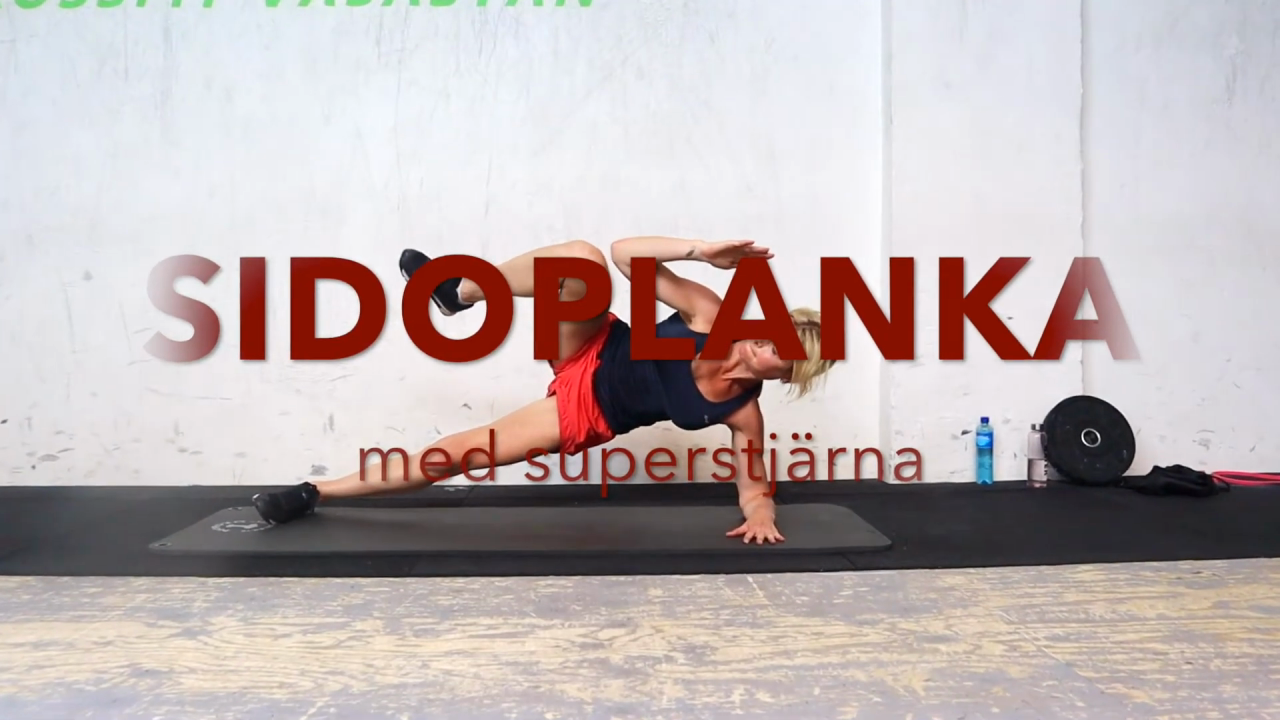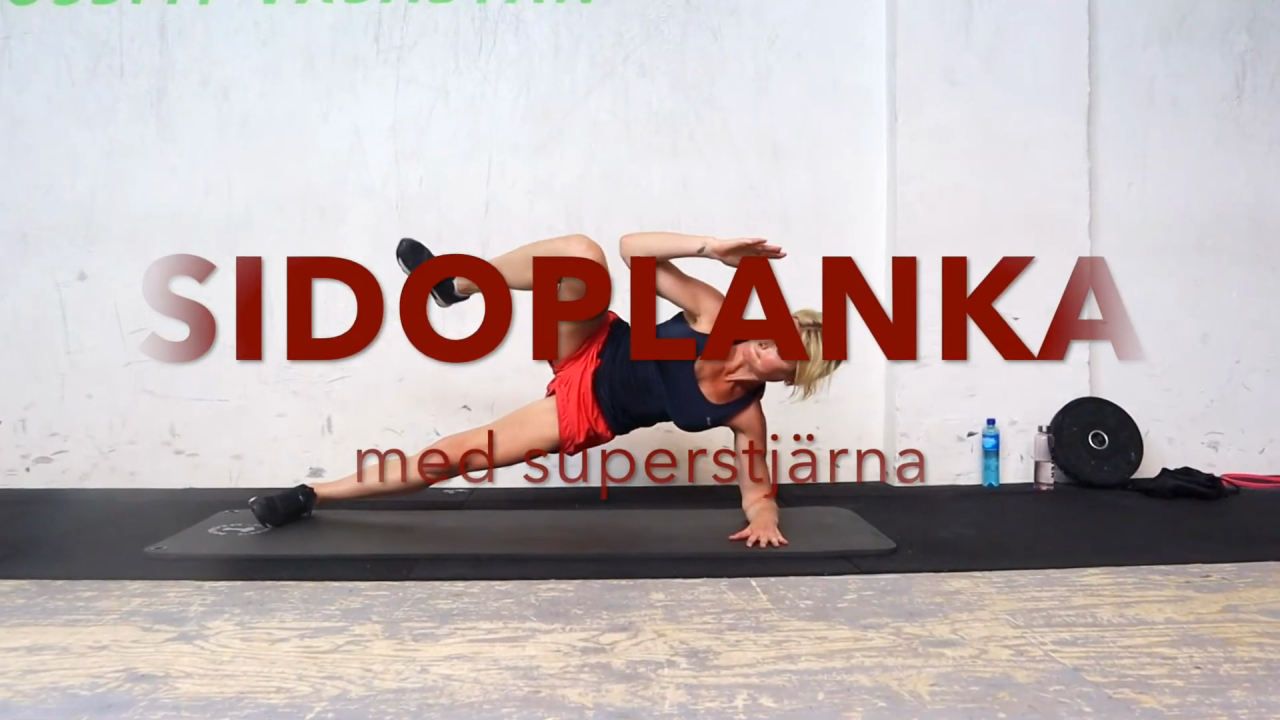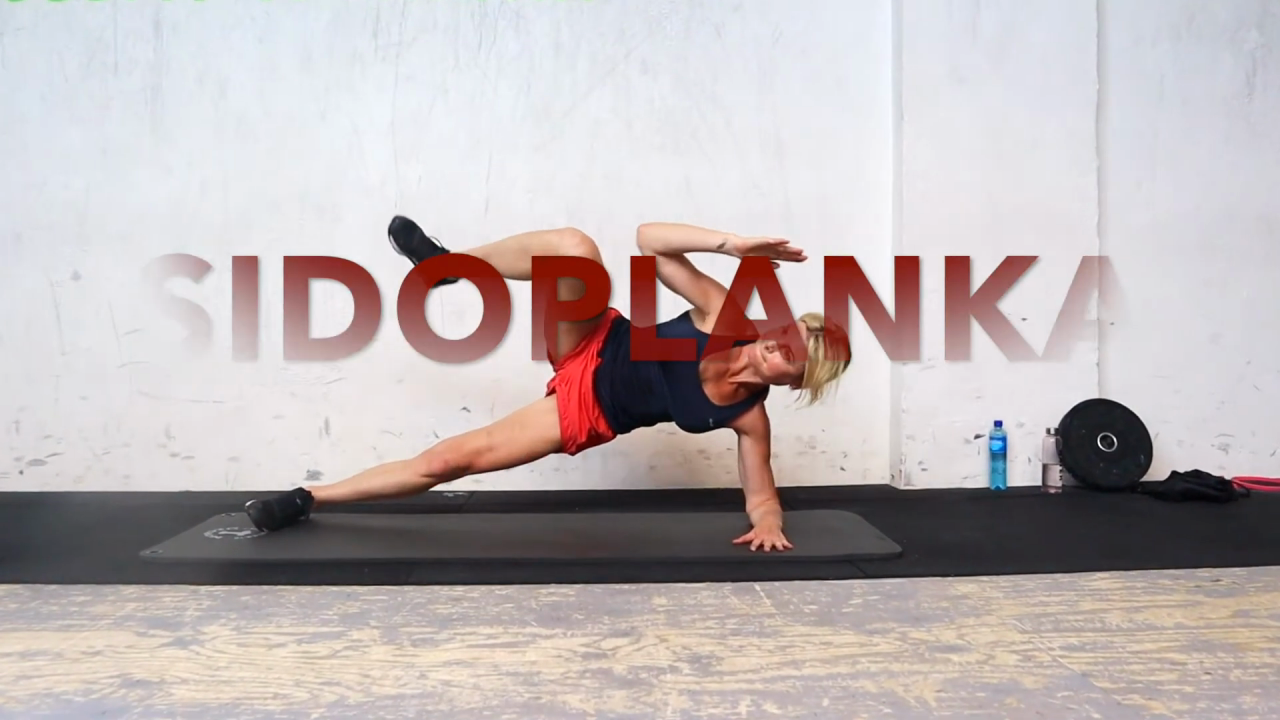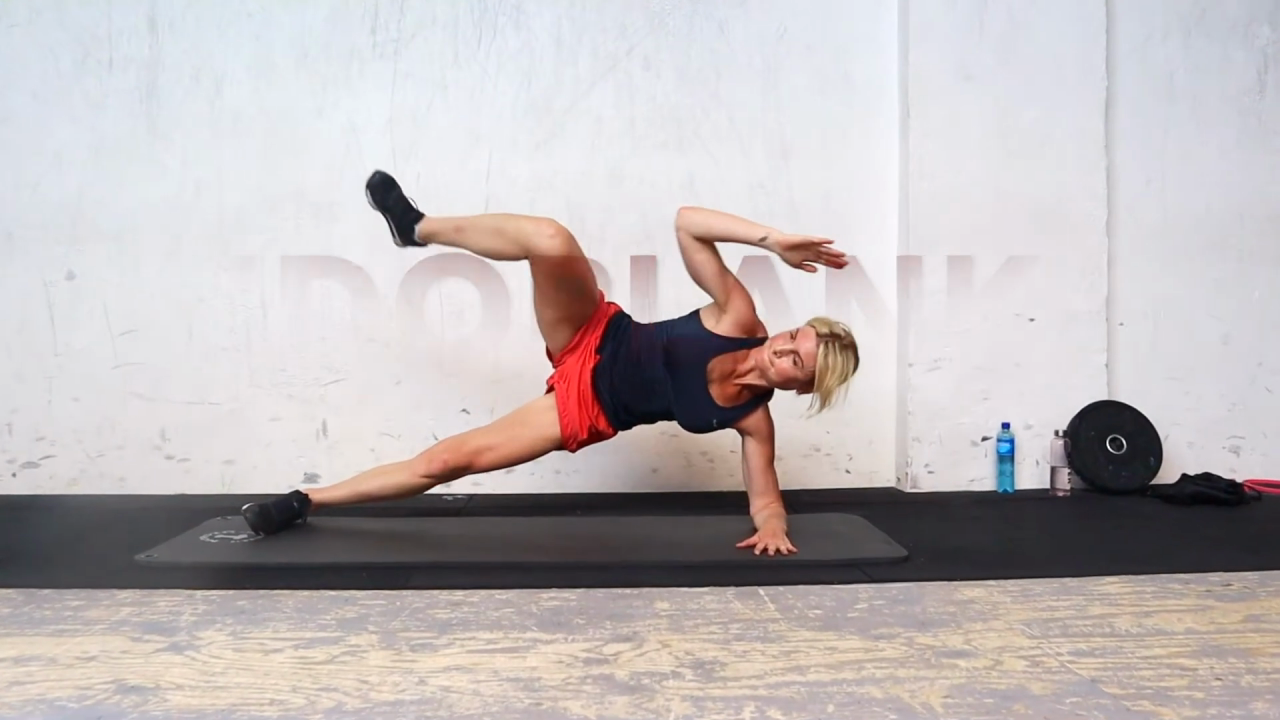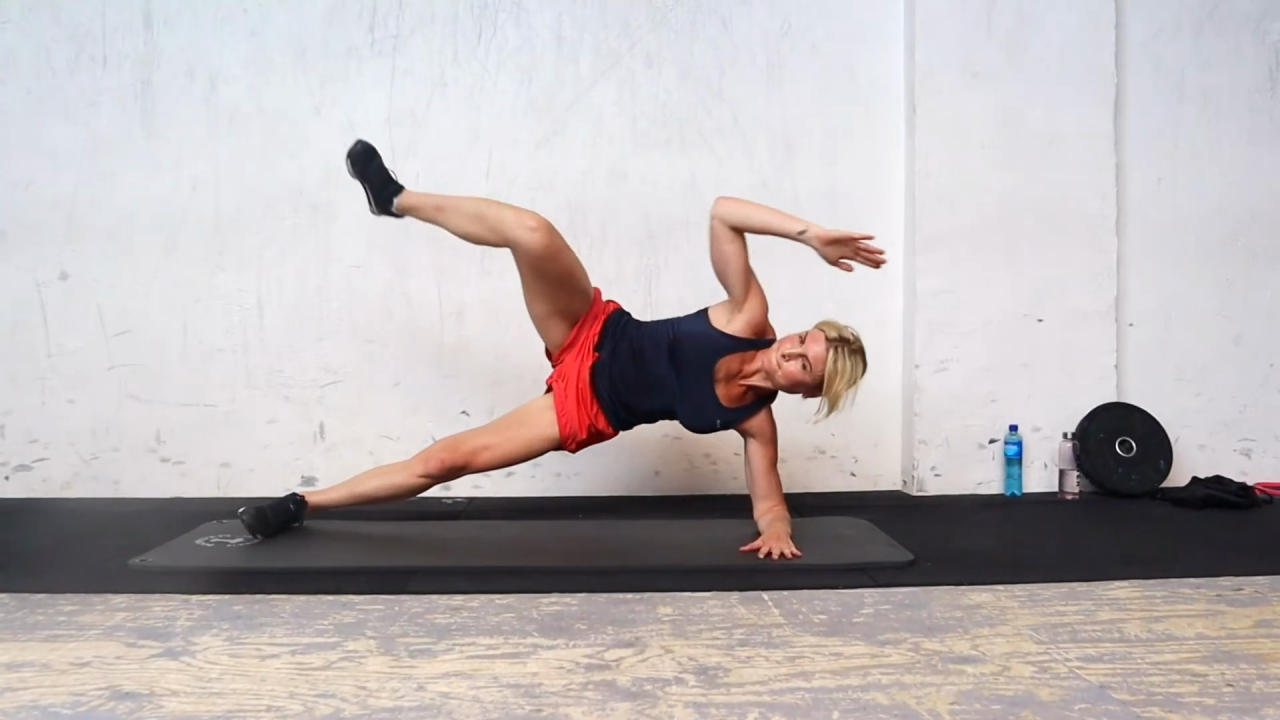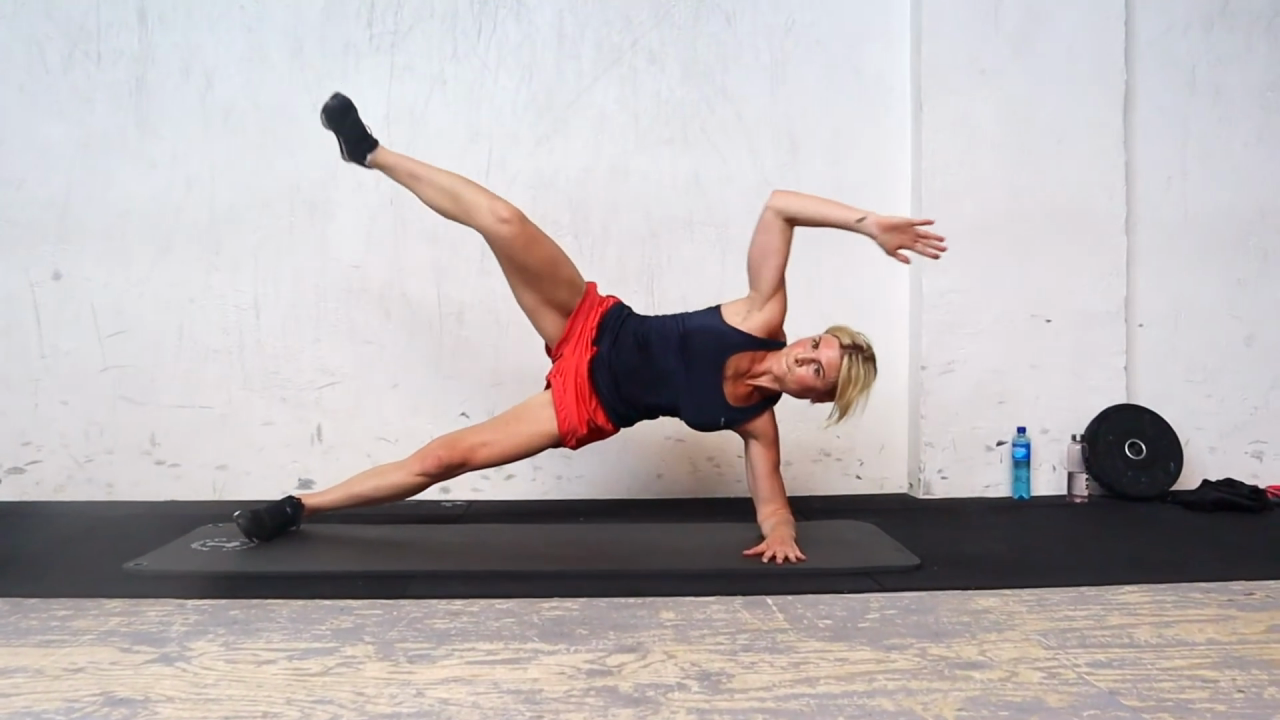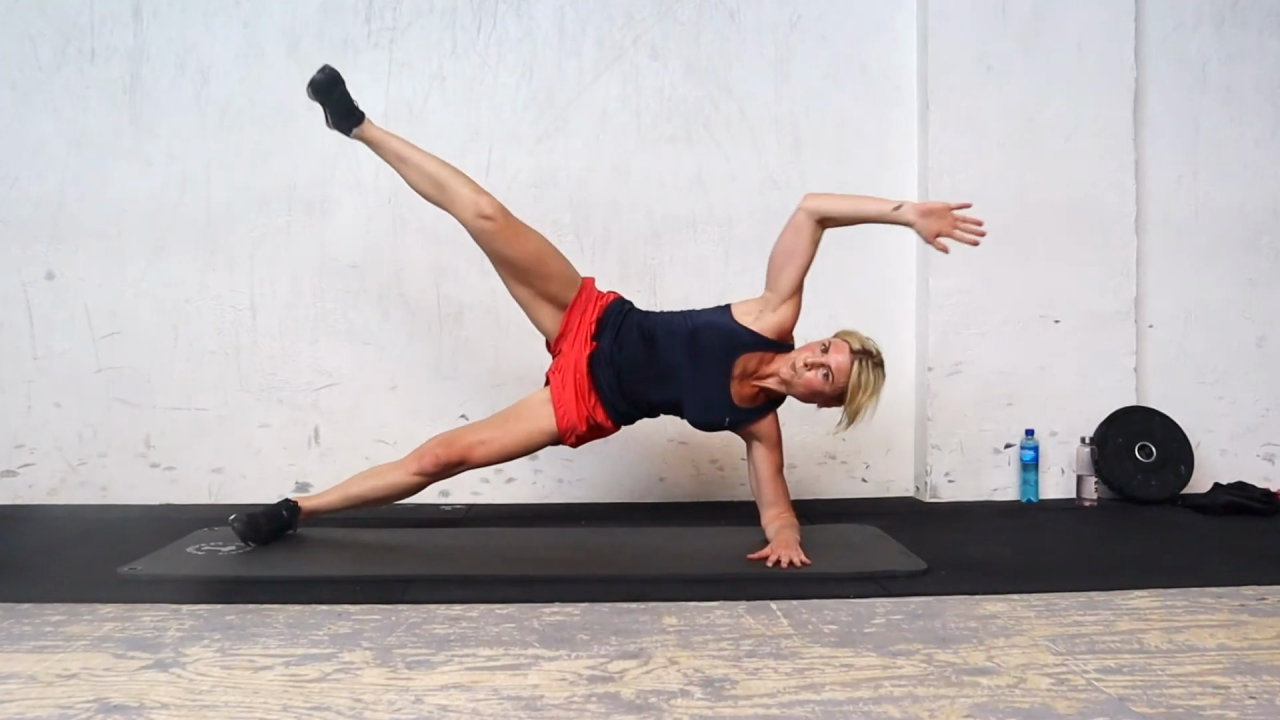
dt=0.4s
person 1, frame 1
left shoulder: (742, 414)
right shoulder: (710, 315)
left elbow: (755, 485)
right elbow: (625, 252)
left wrist: (760, 518)
right wrist: (701, 250)
left hip: (588, 419)
right hip: (591, 362)
left knee: (457, 453)
right knee: (583, 257)
left ankle: (315, 493)
right ankle: (461, 291)
person 1, frame 2
left shoulder: (745, 416)
right shoulder: (716, 316)
left elbow: (758, 489)
right elbow: (632, 247)
left wrist: (764, 521)
right wrist: (713, 247)
left hip: (586, 419)
right hip: (593, 359)
left knee: (454, 454)
right knee: (582, 252)
left ankle: (310, 495)
right ankle: (456, 282)
person 1, frame 3
left shoulder: (748, 418)
right shoulder: (725, 317)
left elbow: (761, 494)
right elbow: (649, 238)
left wrist: (768, 525)
right wrist: (732, 243)
left hip: (589, 417)
right hip: (595, 355)
left knee: (450, 459)
right knee: (574, 248)
left ankle: (308, 497)
right ankle: (443, 260)
person 1, frame 4
left shoulder: (752, 419)
right shoulder: (739, 319)
left elbow: (764, 494)
right elbow: (688, 222)
left wrist: (773, 528)
right wrist: (773, 239)
left hip: (588, 414)
right hip: (594, 346)
left knee: (448, 460)
right knee: (551, 240)
left ankle: (303, 501)
right ankle: (417, 226)
person 1, frame 5
left shoulder: (756, 421)
right shoulder: (751, 319)
left elbow: (769, 497)
right elbow: (723, 212)
left wrist: (777, 533)
right wrist: (810, 233)
left hip: (590, 413)
right hip: (594, 341)
left knee: (447, 459)
right knee: (532, 230)
left ankle: (302, 503)
right ankle: (394, 196)
person 1, frame 6
left shoulder: (757, 423)
right shoulder: (763, 319)
left elbow: (772, 500)
right elbow: (778, 205)
left wrist: (780, 538)
right wrist: (867, 221)
left hip: (590, 408)
right hip: (593, 333)
left knee: (445, 458)
right knee: (501, 219)
left ankle: (297, 507)
right ankle: (369, 150)
person 1, frame 7
left shoulder: (759, 425)
right shoulder: (776, 320)
left elbow: (775, 505)
right elbow: (811, 208)
left wrist: (785, 541)
right wrist: (903, 212)
left hip: (589, 405)
right hip: (592, 330)
left knee: (444, 457)
right knee: (483, 213)
left ankle: (296, 510)
right ankle: (354, 122)
